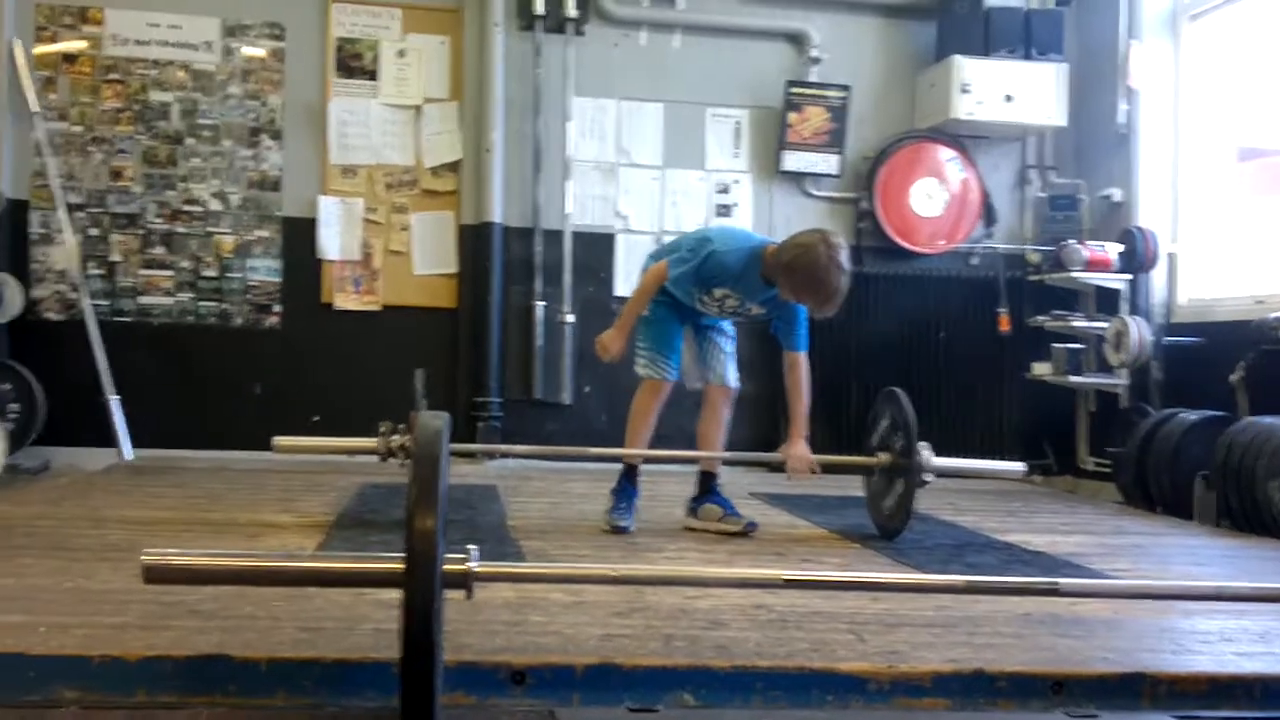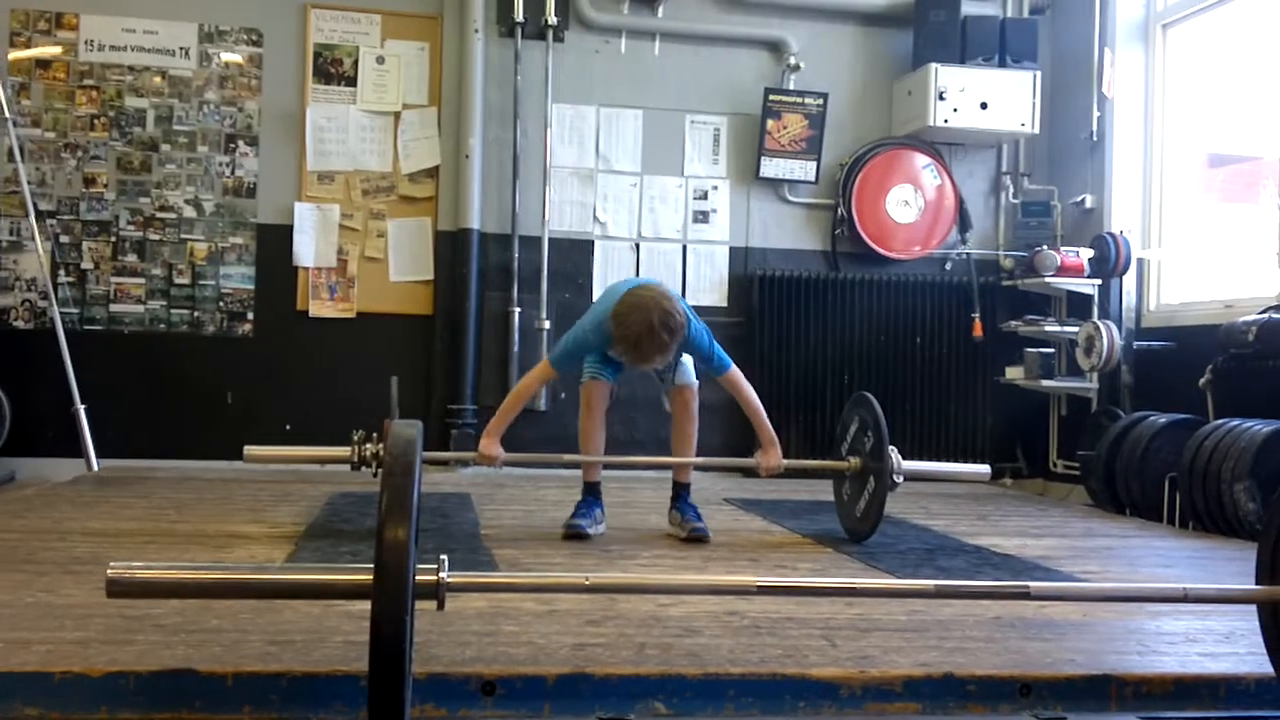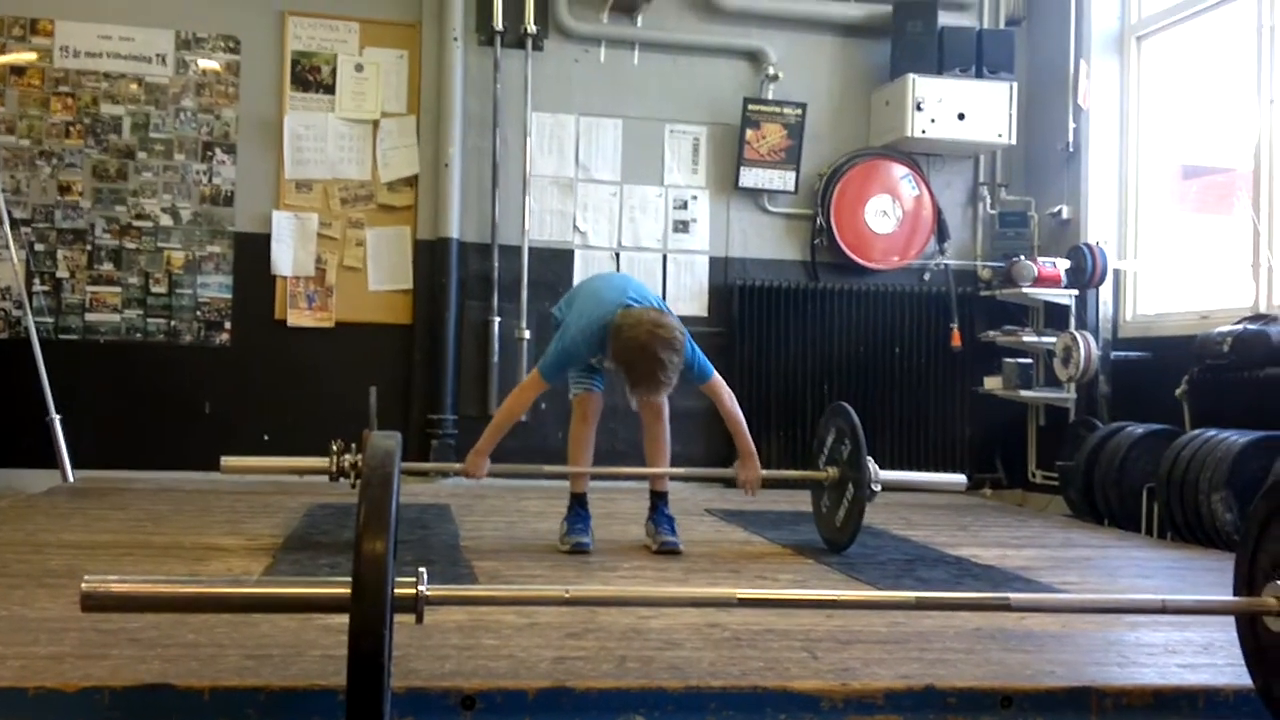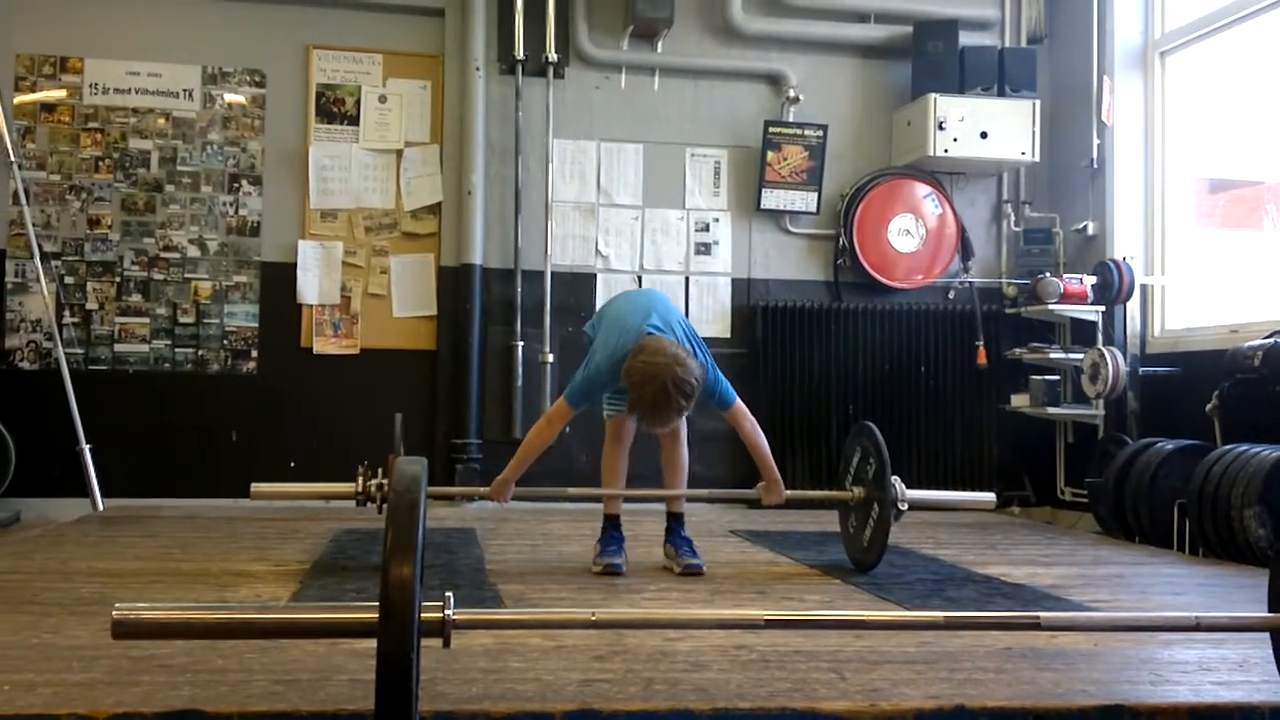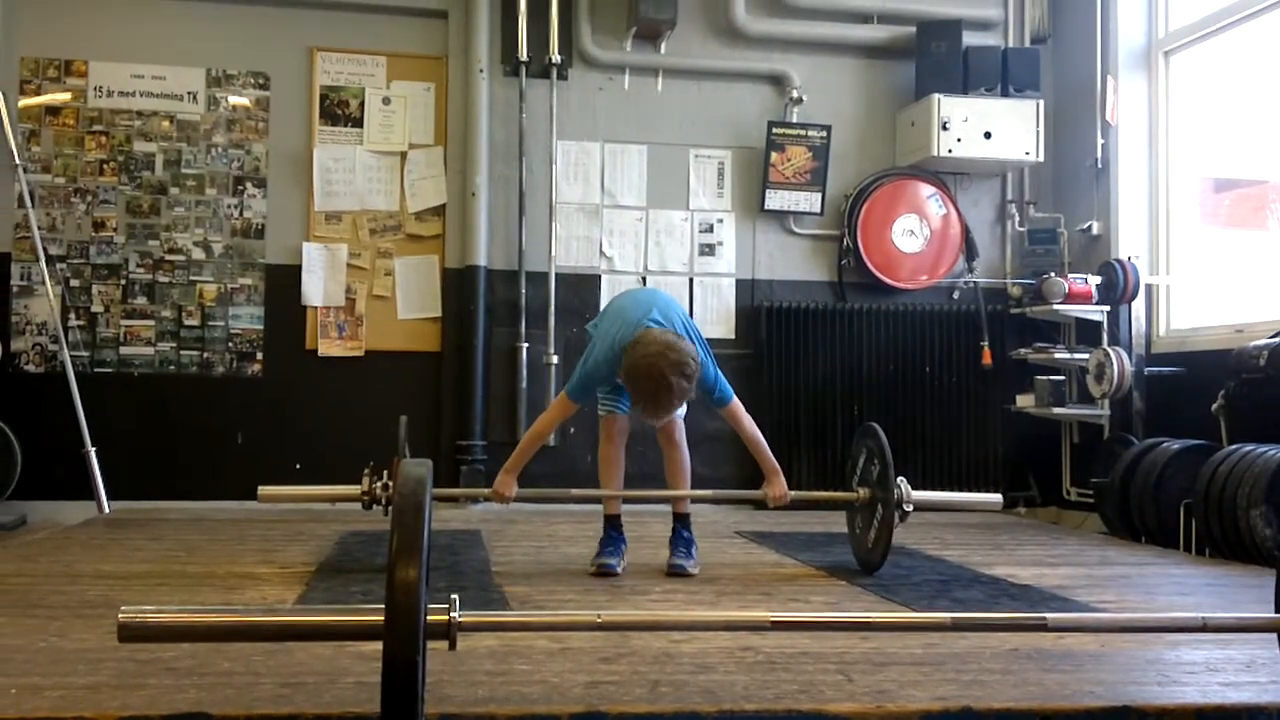
dt=1s
person 1, frame 1
left shoulder: (790, 298)
right shoulder: (727, 254)
left elbow: (796, 364)
right elbow: (657, 272)
left wrist: (797, 439)
right wrist: (620, 331)
left hip: (713, 311)
right hip: (669, 293)
left knee: (721, 391)
right knee: (658, 381)
left ankle: (705, 497)
right ankle: (626, 487)
person 1, frame 2
left shoulder: (688, 328)
right shoulder: (597, 327)
left elbow: (737, 383)
right elbow: (538, 376)
left wrist: (770, 446)
right wrist: (492, 435)
left hip: (668, 338)
right hip: (610, 342)
left knee: (686, 396)
right knee: (593, 392)
left ankle: (681, 502)
right ankle: (591, 500)
person 1, frame 3
left shoulder: (673, 338)
right shoulder: (581, 334)
left elbow: (722, 394)
right elbow: (526, 391)
left wrist: (749, 457)
right wrist: (480, 453)
right hip: (581, 314)
left knee: (656, 407)
right knee: (587, 406)
left ankle: (659, 512)
right ankle: (577, 512)
person 1, frame 4
left shoulder: (697, 364)
right shoulder: (606, 362)
left elbow: (744, 421)
right elbow: (552, 421)
left wrist: (773, 480)
right wrist: (507, 479)
right hip: (612, 326)
left knee: (675, 430)
right knee: (620, 429)
left ankle: (676, 533)
right ankle: (611, 533)
person 1, frame 5
left shoulder: (694, 358)
right shoulder: (605, 356)
left elbow: (741, 418)
right elbow: (554, 415)
left wrist: (775, 476)
right wrist: (509, 473)
left hip: (669, 333)
right hip: (616, 332)
left knee: (672, 430)
right knee: (613, 429)
left ankle: (682, 534)
right ankle: (612, 534)
